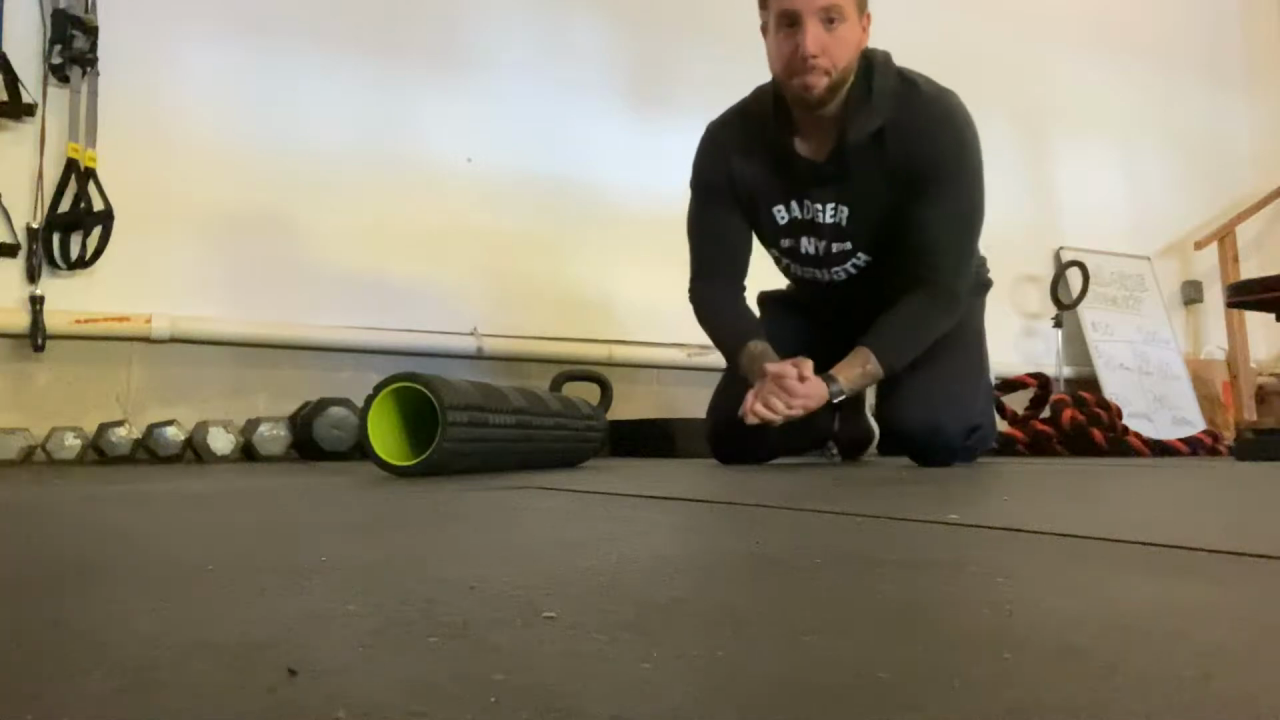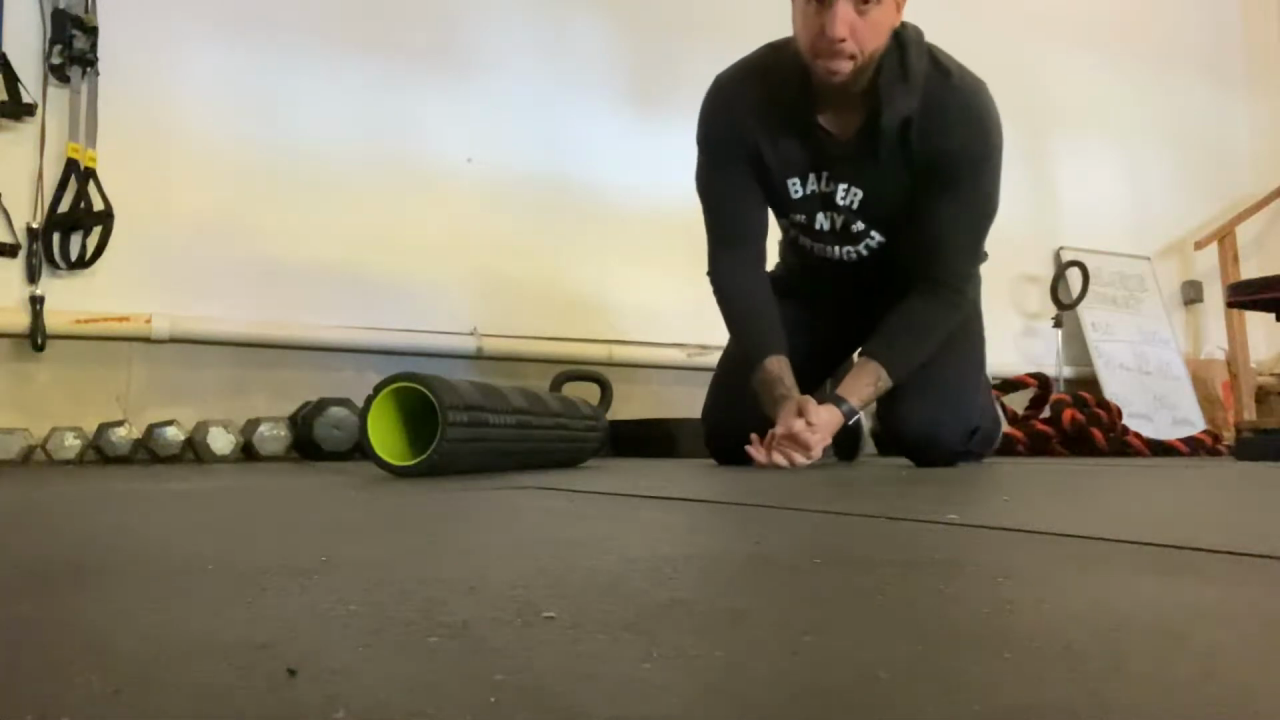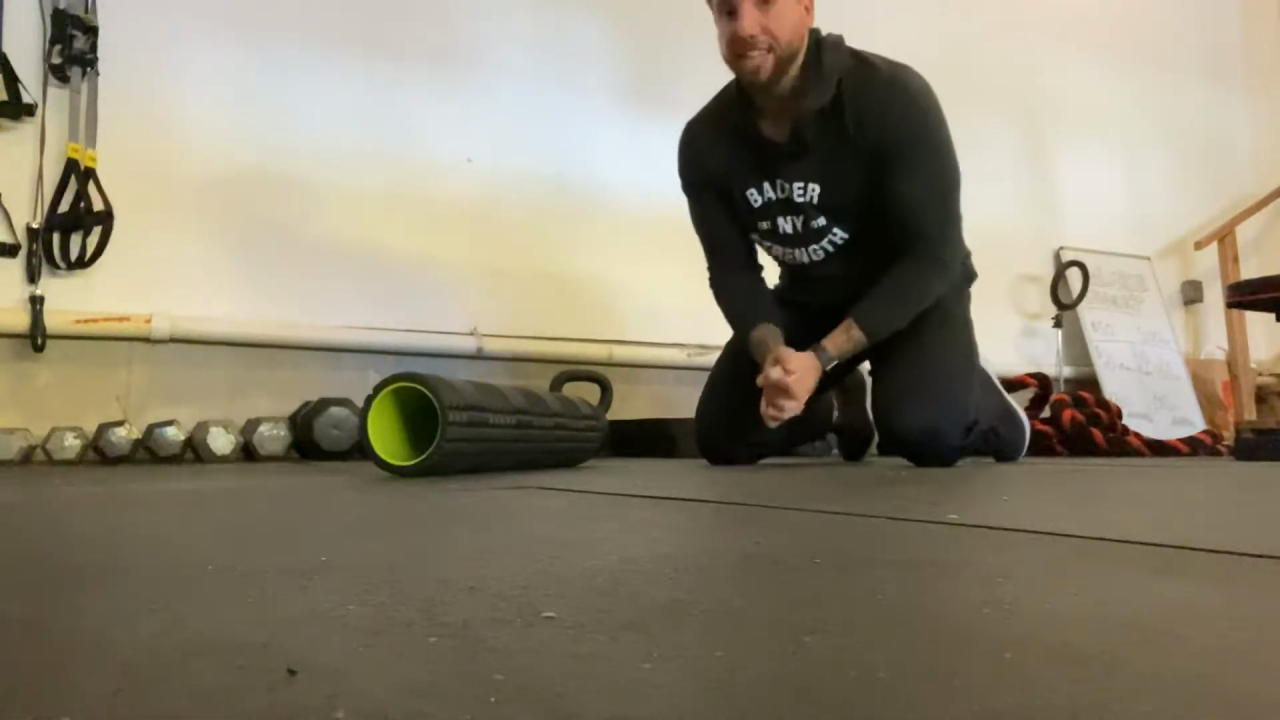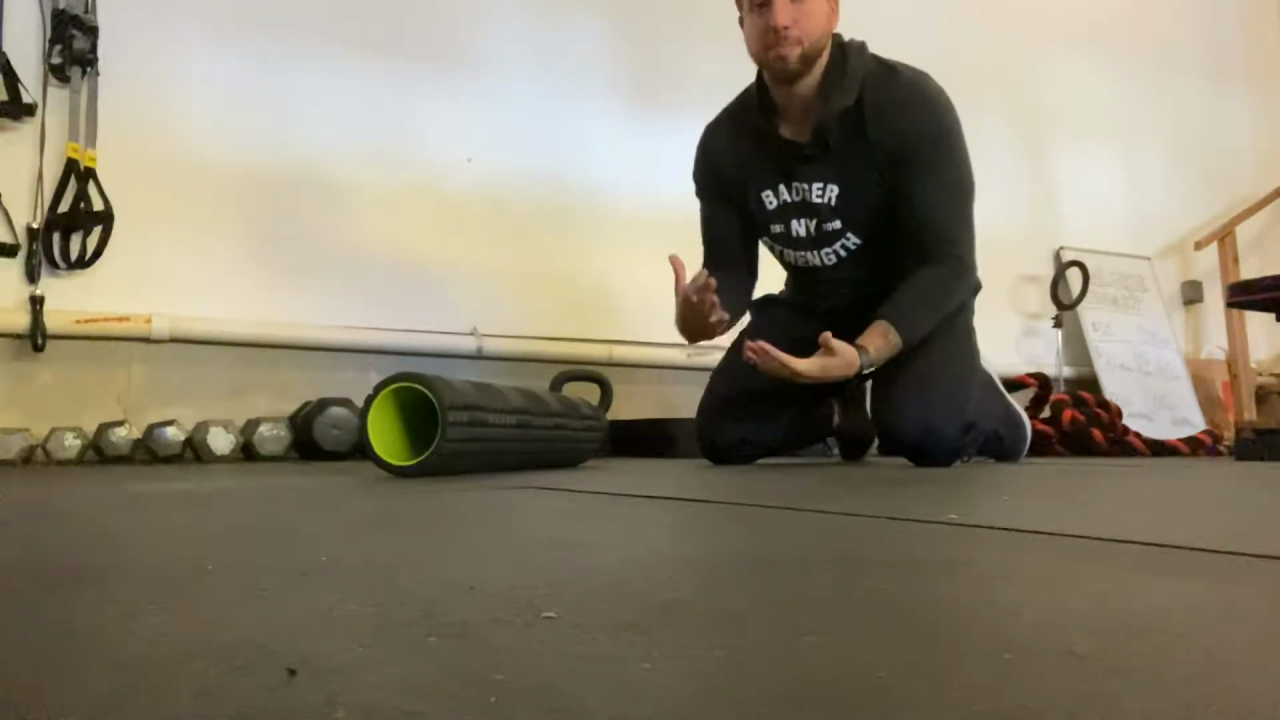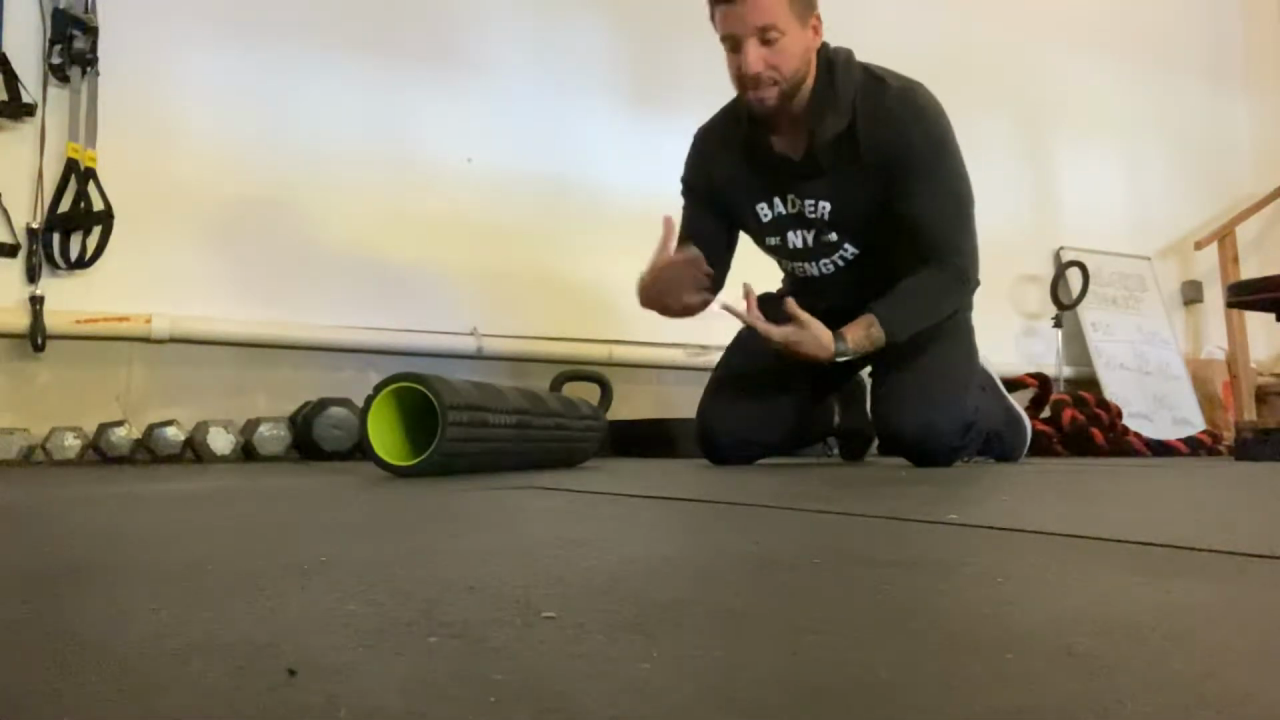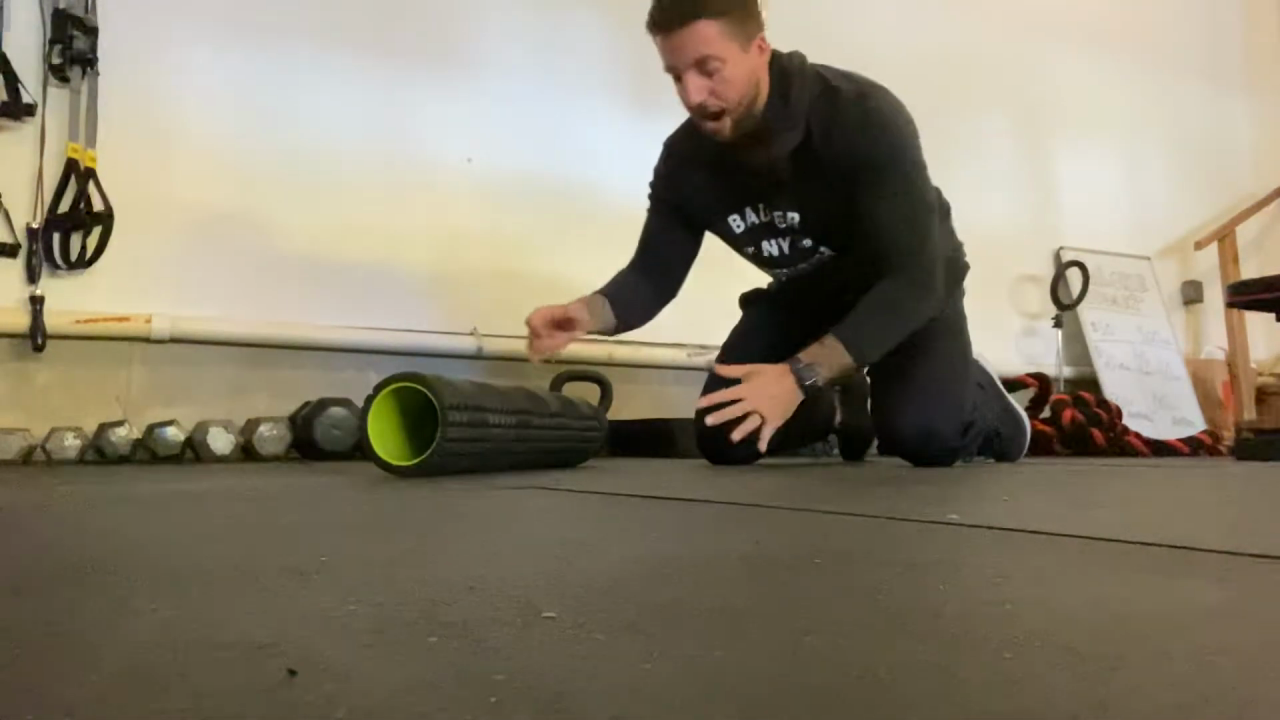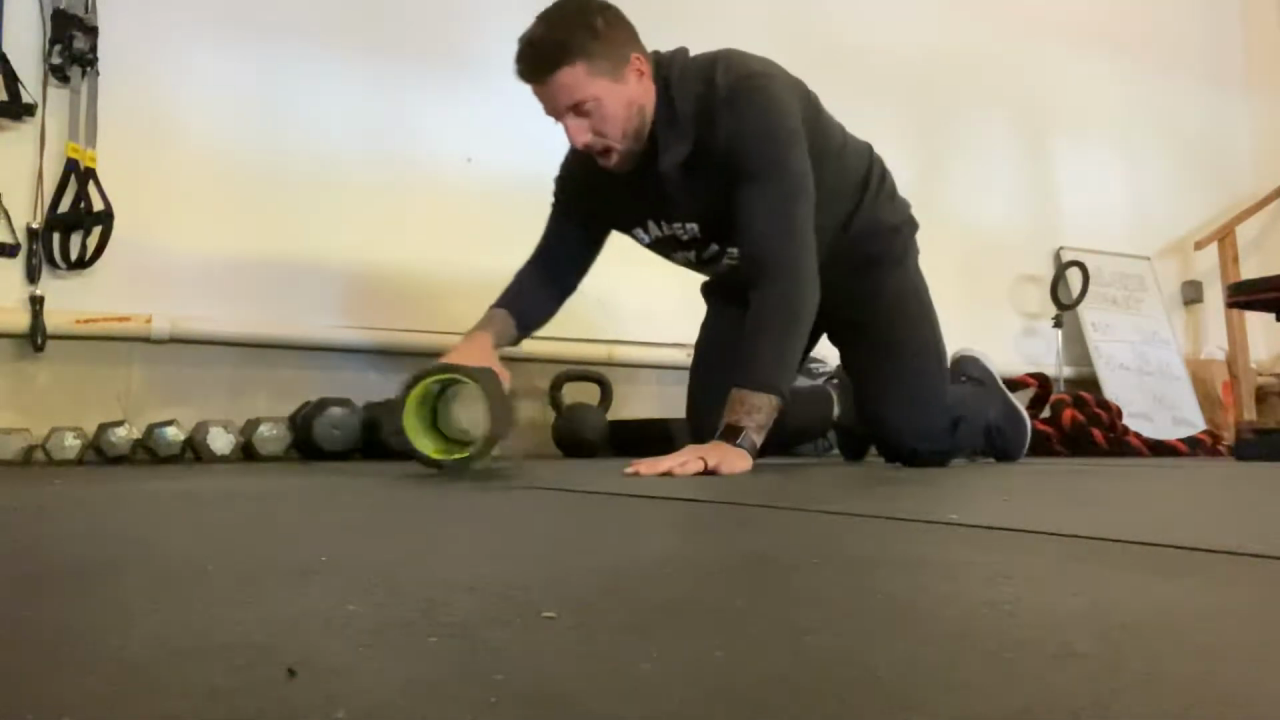
dt=0.7s
person 1, frame 1
left shoulder: (933, 120)
right shoulder: (728, 142)
left elbow: (940, 289)
right elbow: (715, 285)
left wrist: (828, 386)
right wrist: (770, 371)
left hip: (928, 304)
right hip: (817, 303)
left knee: (934, 431)
right knee: (734, 435)
right ankle: (843, 413)
person 1, frame 2
left shoulder: (957, 106)
right shoulder: (737, 99)
left elbow: (942, 286)
right elbow: (736, 263)
left wrist: (839, 409)
right wrist: (785, 402)
left hip: (920, 284)
right hip: (808, 278)
left knee: (932, 435)
right knee: (730, 436)
left ankle: (970, 403)
right ankle: (825, 395)
person 1, frame 3
left shoulder: (892, 97)
right shoulder: (705, 142)
left elbow: (933, 257)
right elbow: (733, 272)
left wrist: (820, 359)
right wrist: (773, 357)
left hip: (917, 291)
right hip: (808, 297)
left knee: (926, 432)
right knee: (722, 436)
left ankle: (981, 406)
right ankle: (840, 405)
person 1, frame 4
left shoulder: (909, 103)
right shoulder: (724, 143)
left elbow: (948, 263)
right elbow: (729, 269)
left wrist: (862, 356)
right wrist: (697, 318)
left hip: (918, 303)
right hip: (812, 305)
left knee: (926, 432)
right knee: (722, 434)
left ankle: (983, 407)
right ankle: (841, 410)
person 1, frame 5
left shoulder: (902, 113)
right shoulder: (716, 147)
left elbow: (952, 270)
right elbow: (702, 268)
left wrist: (841, 347)
right wrist: (662, 291)
left hip: (920, 300)
right hip: (810, 303)
left knee: (927, 432)
right knee: (724, 435)
left ankle: (985, 408)
right ankle: (843, 409)
person 1, frame 6
left shoulder: (863, 117)
right shoulder: (687, 158)
left elbow: (916, 278)
right elbow: (654, 275)
left wrist: (800, 376)
right wrist: (585, 315)
left hip: (908, 291)
right hip: (804, 294)
left knee: (926, 434)
right knee: (721, 436)
left ankle: (977, 400)
right ankle: (844, 405)
person 1, frame 7
left shoulder: (747, 102)
right shoulder: (592, 167)
left elbow: (788, 279)
right elbow: (551, 271)
left wrist: (740, 439)
right wrist: (485, 336)
left hip: (860, 249)
right hip: (747, 274)
left knee: (917, 435)
right knee: (709, 439)
left ankle: (980, 402)
right ankle: (840, 404)
